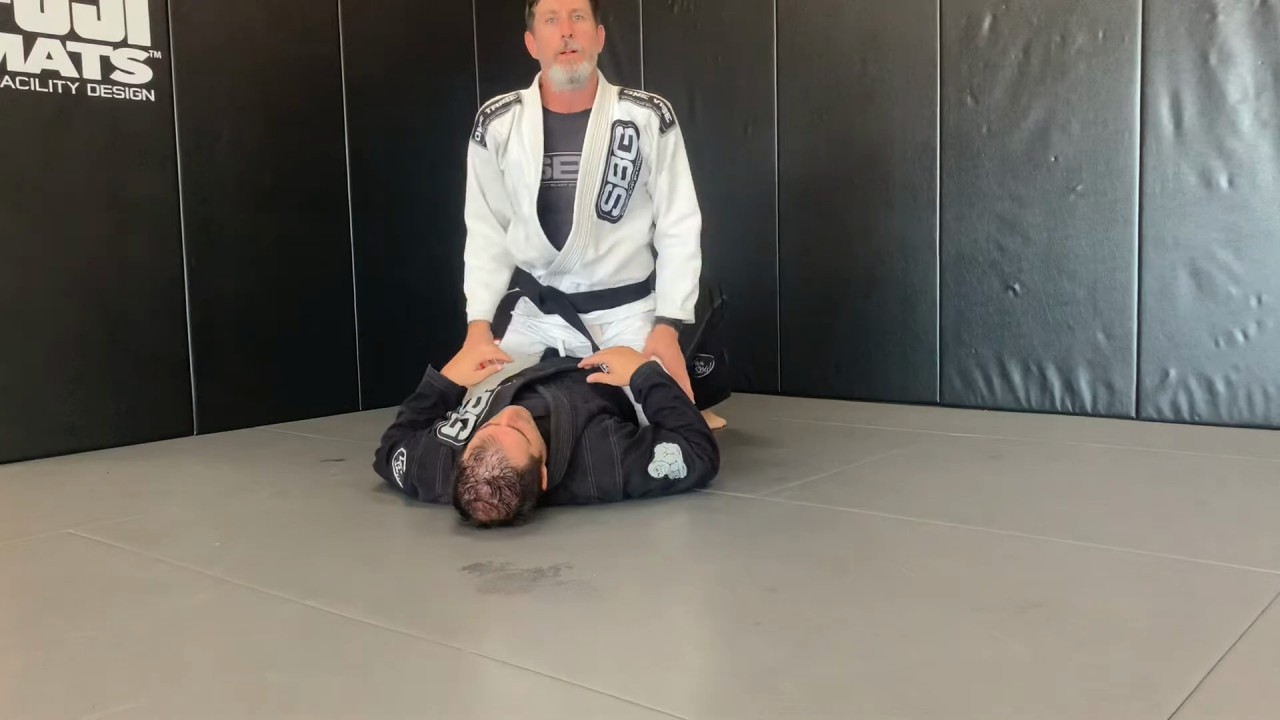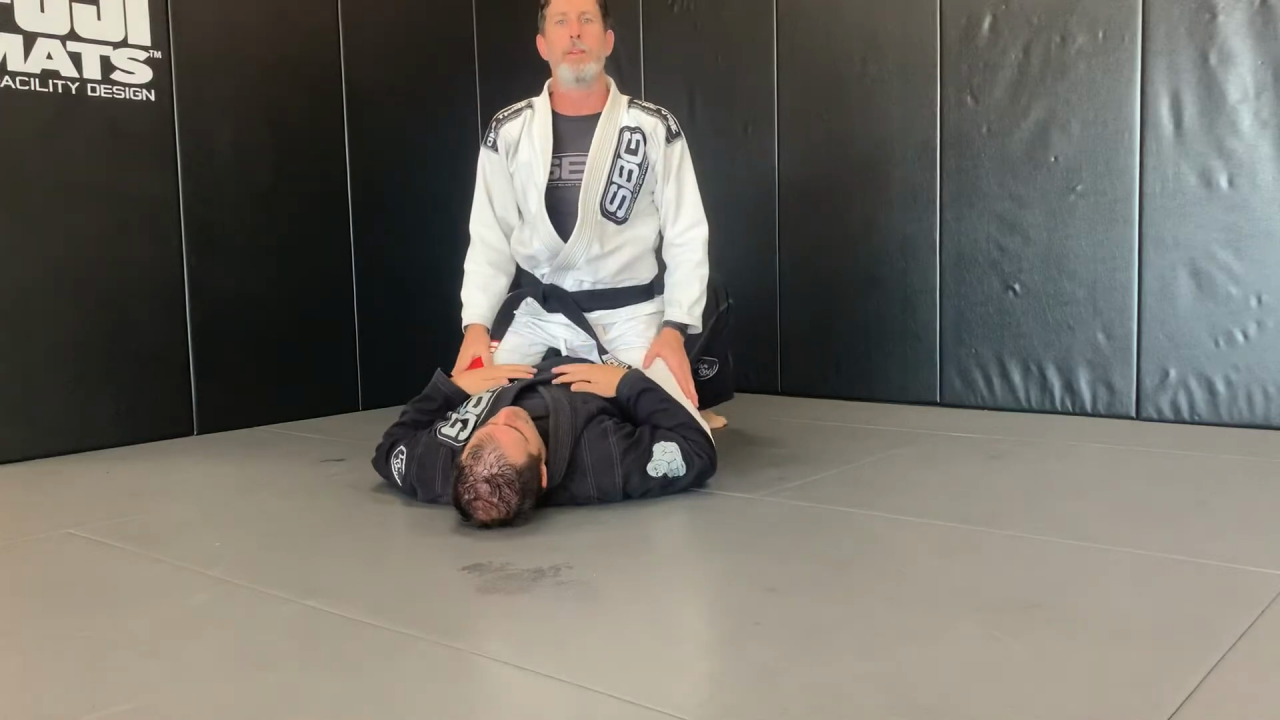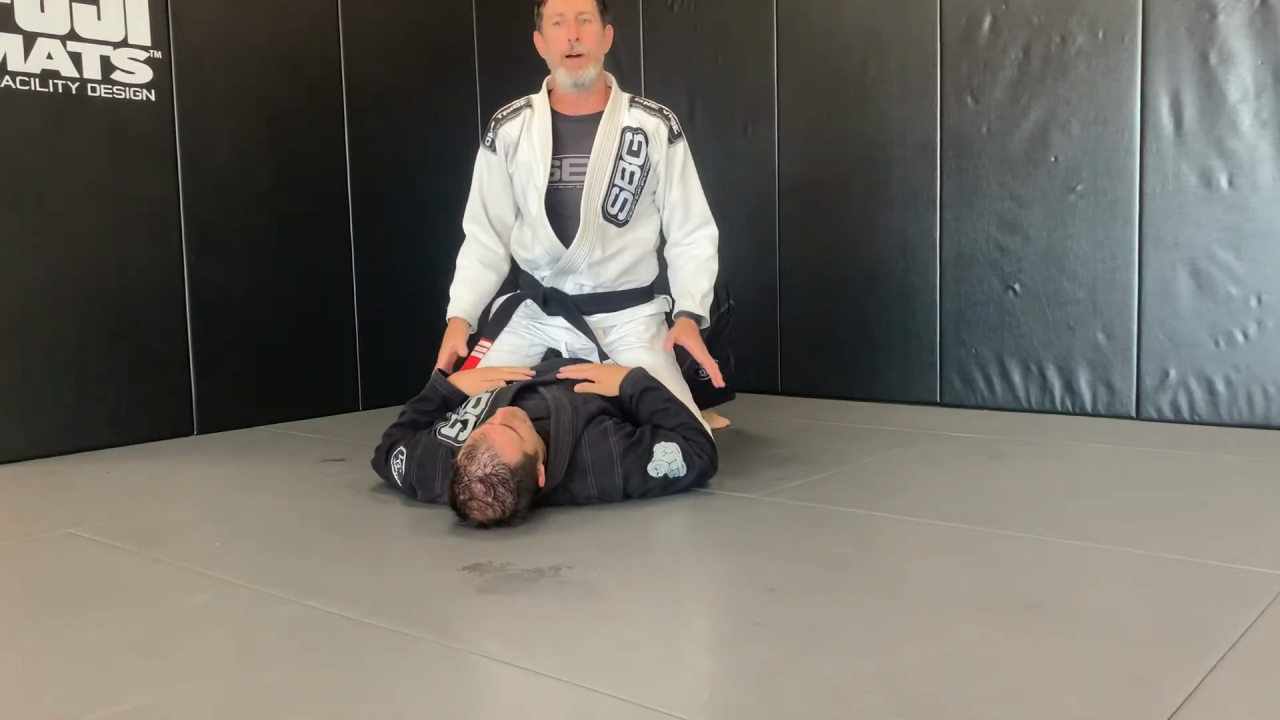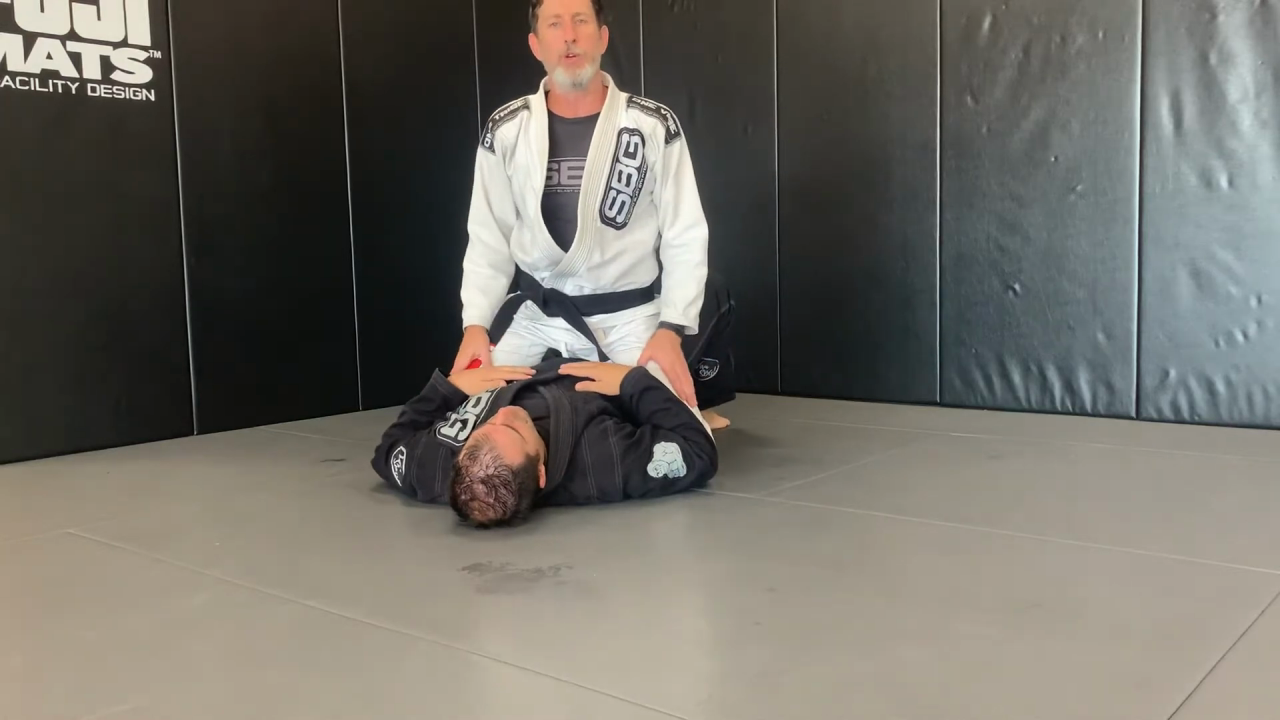
dt=0.7s
person 1, frame 1
left shoulder: (648, 117)
right shoulder: (497, 124)
left elbow: (679, 226)
right elbow: (487, 232)
left wrist: (667, 324)
right wrist: (480, 321)
left hip: (630, 313)
right hip: (533, 313)
person 1, frame 2
left shoulder: (655, 128)
right shoulder: (509, 132)
left elbow: (687, 236)
right elbow: (490, 238)
left wrist: (675, 327)
right wrist: (476, 324)
left hip: (631, 315)
right hip: (538, 316)
person 1, frame 3
left shoulder: (655, 126)
right shoulder: (508, 130)
left elbow: (692, 234)
right elbow: (485, 236)
left wrist: (688, 315)
right wrist: (460, 317)
left hip: (629, 317)
right hip: (535, 315)
person 1, frame 4
left shoulder: (654, 126)
right shoulder: (506, 130)
left elbow: (686, 238)
right elbow: (490, 239)
left wrist: (672, 329)
right wrist: (475, 324)
left hip: (629, 318)
right hip: (536, 315)
person 2, frame 1
left shoulder: (433, 471)
right shoulder: (604, 466)
left elbow: (391, 450)
right elbow: (701, 457)
left wrist: (445, 379)
right wrist: (646, 373)
person 2, frame 2
left shoulder: (431, 469)
right shoulder: (604, 466)
left elbow: (390, 450)
right elbow: (698, 456)
left wrist: (452, 386)
right wrist: (629, 382)
person 2, frame 3
left shoulder: (431, 468)
right shoulder: (604, 464)
left elbow: (389, 450)
right elbow: (699, 456)
left wrist: (449, 385)
right wrist: (634, 381)
person 2, frame 4
left shoulder: (431, 468)
right shoulder: (604, 465)
left elbow: (388, 451)
right elbow: (700, 455)
left wrist: (449, 386)
right wrist: (635, 380)
